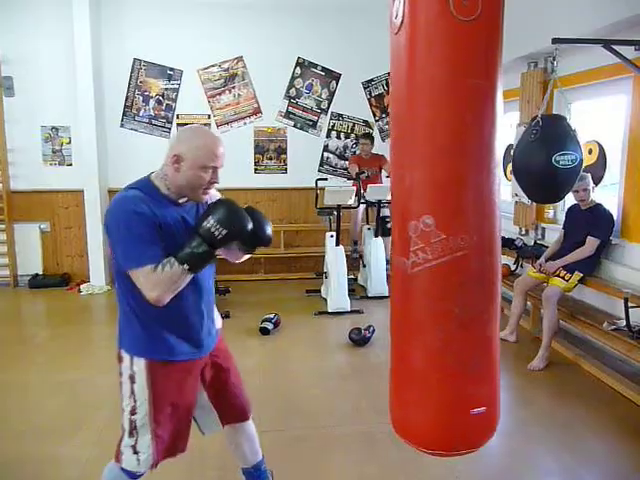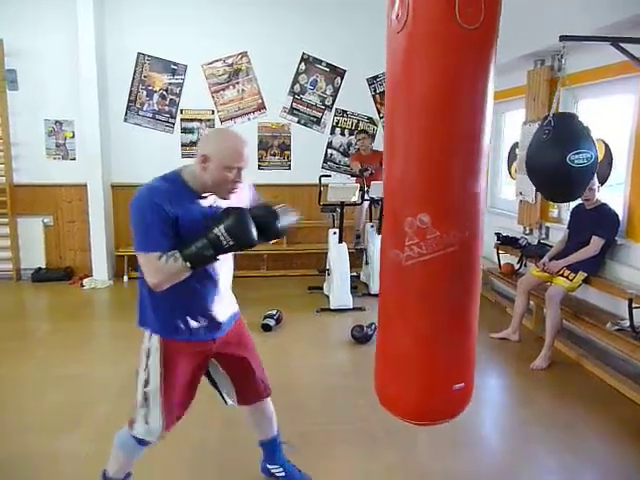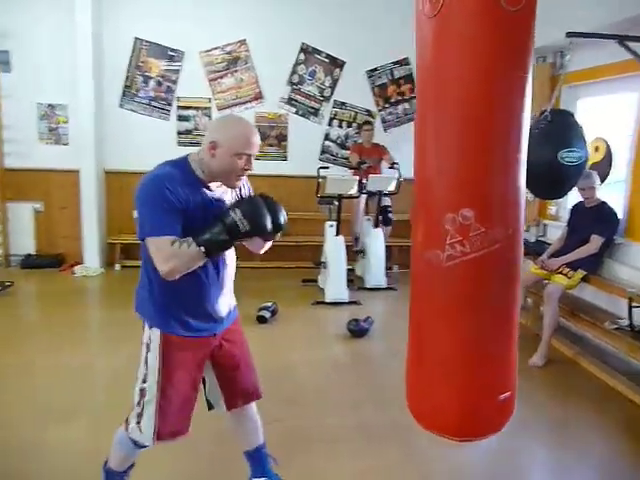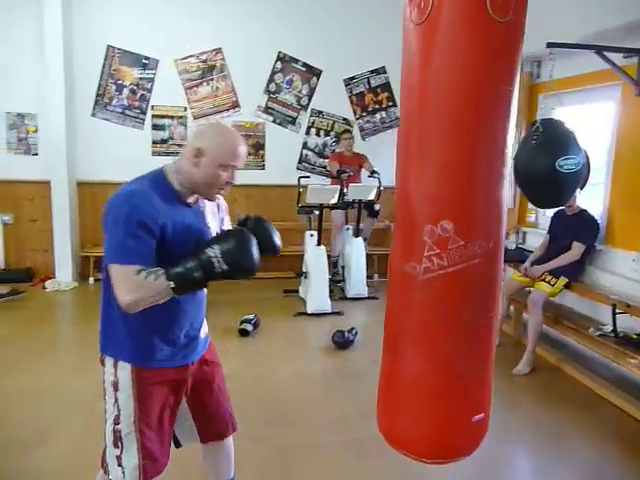
dt=1s
person 1, frame 1
left shoulder: (203, 196)
right shoulder: (130, 208)
left elbow: (233, 254)
right elbow: (156, 291)
left wrist: (250, 237)
right wrist: (203, 242)
left hip: (207, 339)
right hip: (155, 354)
left knee: (237, 414)
person 1, frame 2
left shoulder: (233, 191)
right shoulder: (154, 199)
left elbow: (257, 222)
right elbow: (157, 277)
left wrist: (272, 221)
right wrist: (212, 243)
left hip: (223, 323)
right hip: (172, 333)
left knee: (257, 393)
right knee: (149, 426)
person 1, frame 3
left shoulder: (235, 184)
right shoulder: (161, 186)
left elbow: (258, 244)
right elbow: (169, 264)
left wrist: (266, 225)
right wrist: (224, 231)
left hip: (222, 318)
right hip: (173, 327)
left knee: (243, 397)
right knee: (149, 424)
person 1, frame 4
left shoulder: (207, 200)
right shoulder: (135, 204)
left elbow: (225, 260)
right elbow: (131, 295)
left wrist: (248, 241)
right wrist: (203, 266)
left hip: (194, 347)
right hip: (141, 360)
left knee: (219, 432)
person 2, frame 1
left shoulder: (603, 215)
right shoulder: (572, 210)
left elbow: (589, 250)
left wrist: (557, 263)
right wrist: (544, 258)
left hip: (579, 264)
right hip: (557, 260)
left knee: (549, 295)
right knee: (520, 284)
left ankle: (544, 353)
right ankle: (511, 331)
person 2, frame 2
left shoulder: (608, 215)
right shoulder: (577, 210)
left elbow: (594, 249)
left wrist: (561, 263)
right wrist: (548, 257)
left hip: (583, 264)
right hip: (561, 259)
left knee: (552, 294)
right knee: (523, 283)
left ankle: (547, 352)
right ankle: (513, 331)
person 2, frame 3
left shoulder: (607, 214)
right shoulder: (577, 208)
left elbow: (593, 247)
left wrist: (560, 260)
right wrist: (546, 255)
left hip: (581, 262)
right hip: (559, 257)
left knee: (551, 292)
right knee: (522, 280)
left ankle: (543, 350)
person 2, frame 4
left shoulder: (589, 222)
right shoulder: (558, 216)
left elbow: (575, 254)
left wrist: (543, 268)
right wrist: (529, 262)
left hip: (563, 270)
right hip: (541, 264)
left knee: (535, 300)
right knee: (505, 287)
left ankle: (529, 357)
right ankle: (495, 334)
person 3, frame 1
left shoulder: (380, 158)
right shoulder: (354, 159)
left elbow: (389, 169)
right elbow: (353, 170)
right wrist: (358, 174)
right knee: (357, 212)
left ankle: (387, 261)
right ankle: (355, 244)
person 3, frame 2
left shoulder: (379, 154)
right shoulder: (355, 157)
right elbow: (356, 167)
right wrist: (361, 171)
right hip: (363, 189)
right knee: (362, 205)
right ankle: (358, 236)
person 3, frame 3
left shoulder: (380, 148)
right shoulder: (356, 147)
left elbow: (389, 159)
right elbow: (354, 160)
left wrist: (393, 164)
right wrist: (359, 163)
left knee: (387, 216)
right knee: (360, 201)
right ankle: (356, 238)
person 3, frame 4
left shoulder: (360, 157)
right shoulder: (335, 156)
left elbow: (369, 167)
right elbow: (334, 168)
left wrist: (373, 171)
right wrist: (339, 171)
left knee: (374, 208)
right knee: (338, 226)
left ankle: (363, 238)
right ankle: (335, 265)
